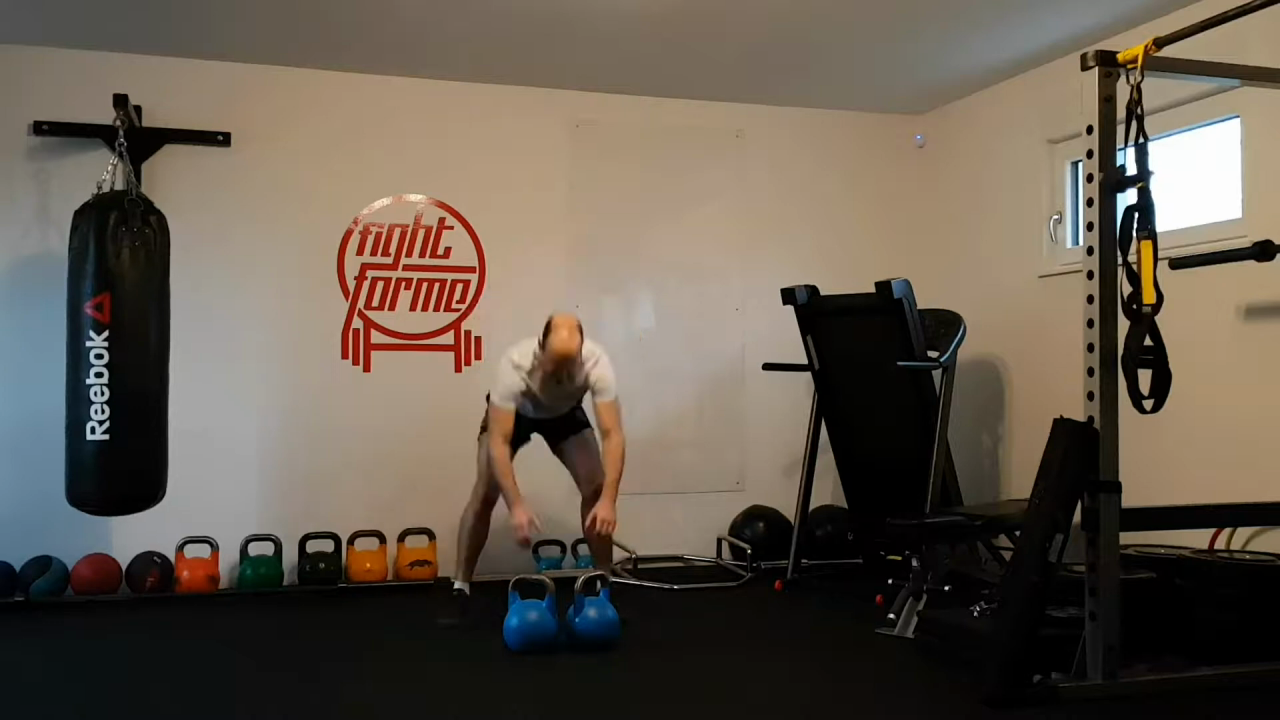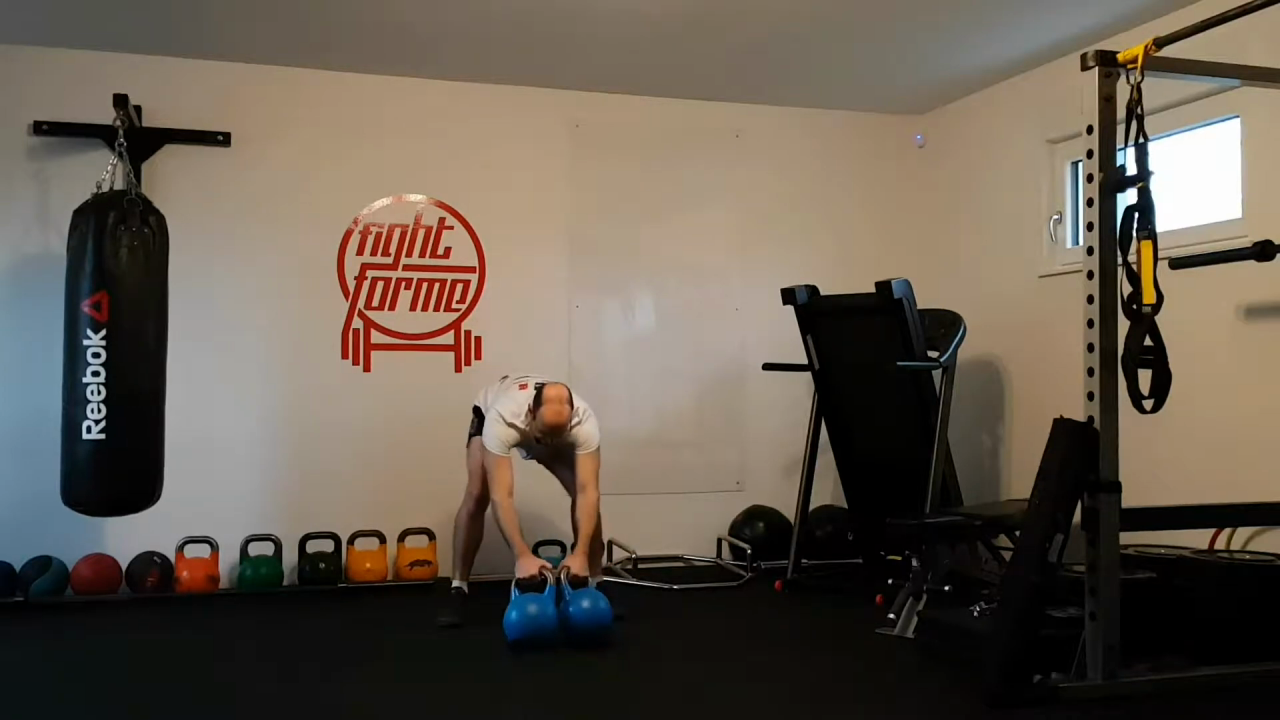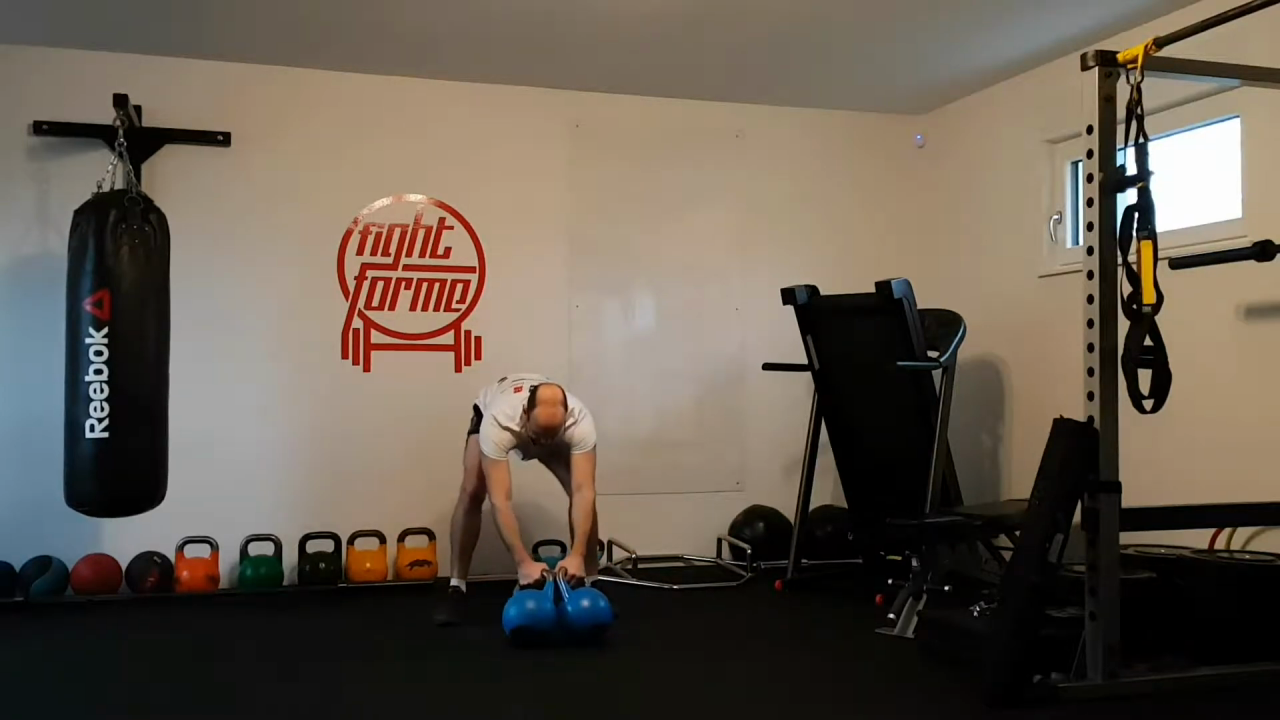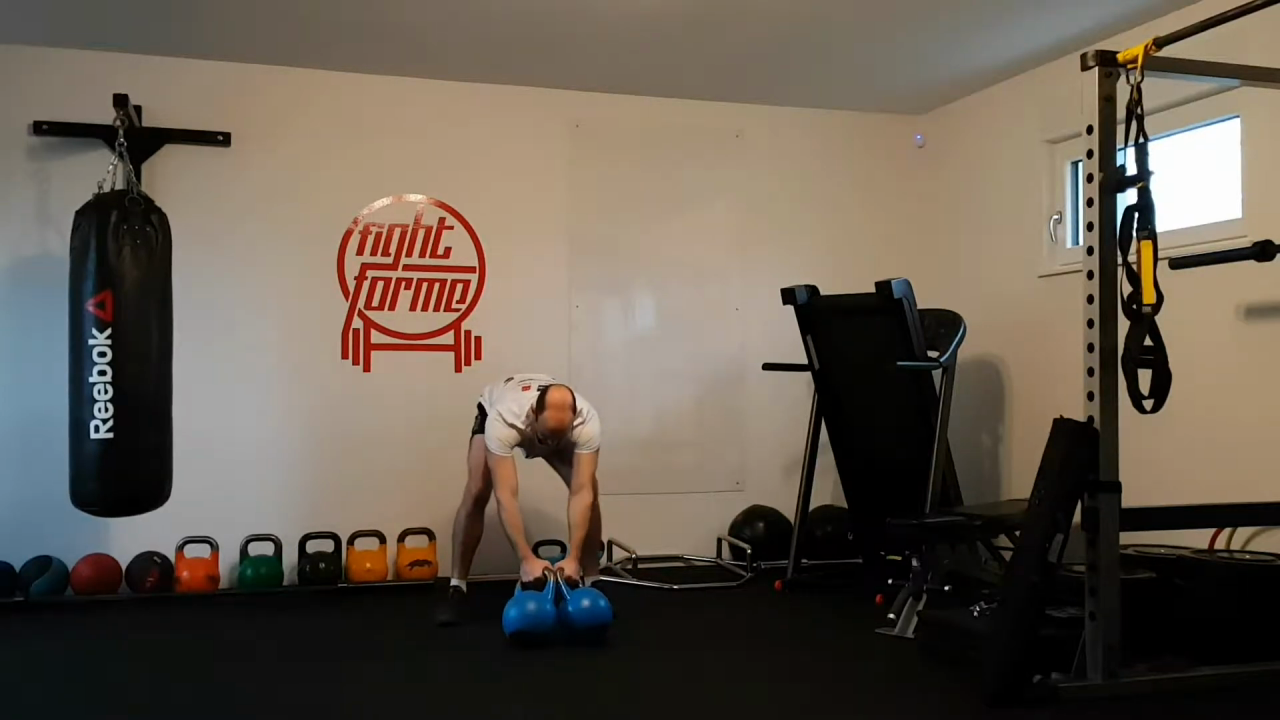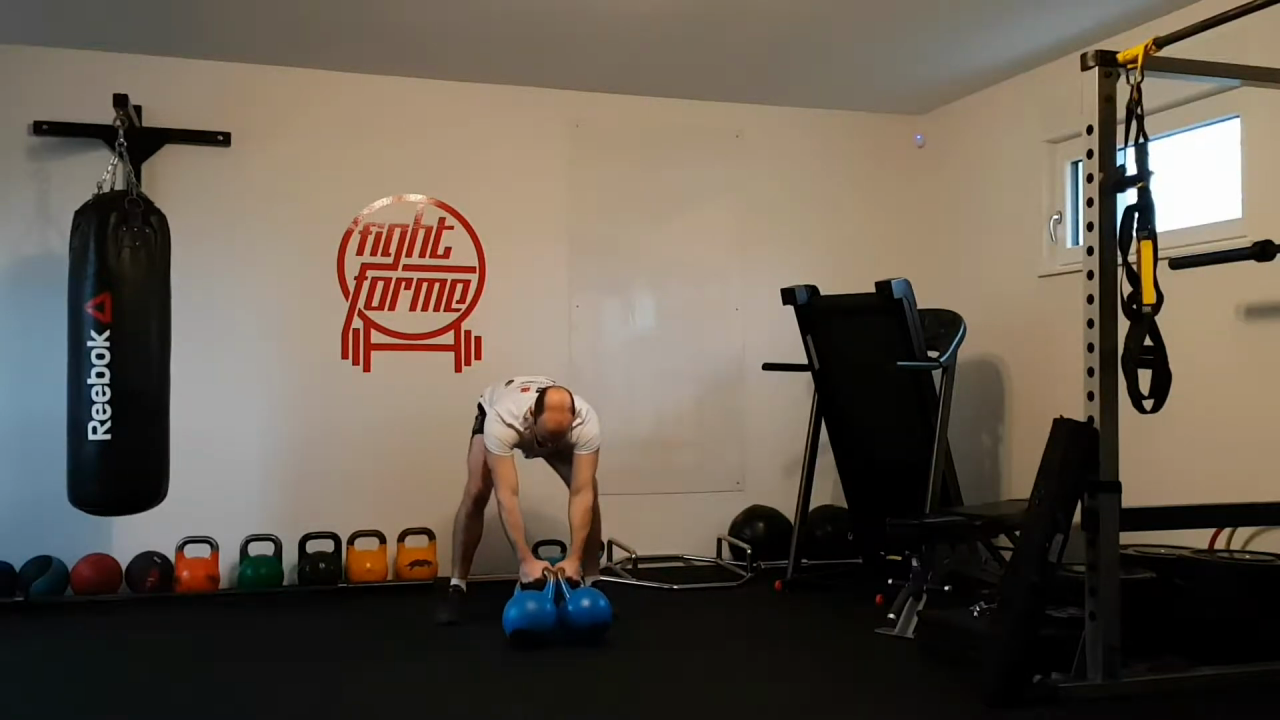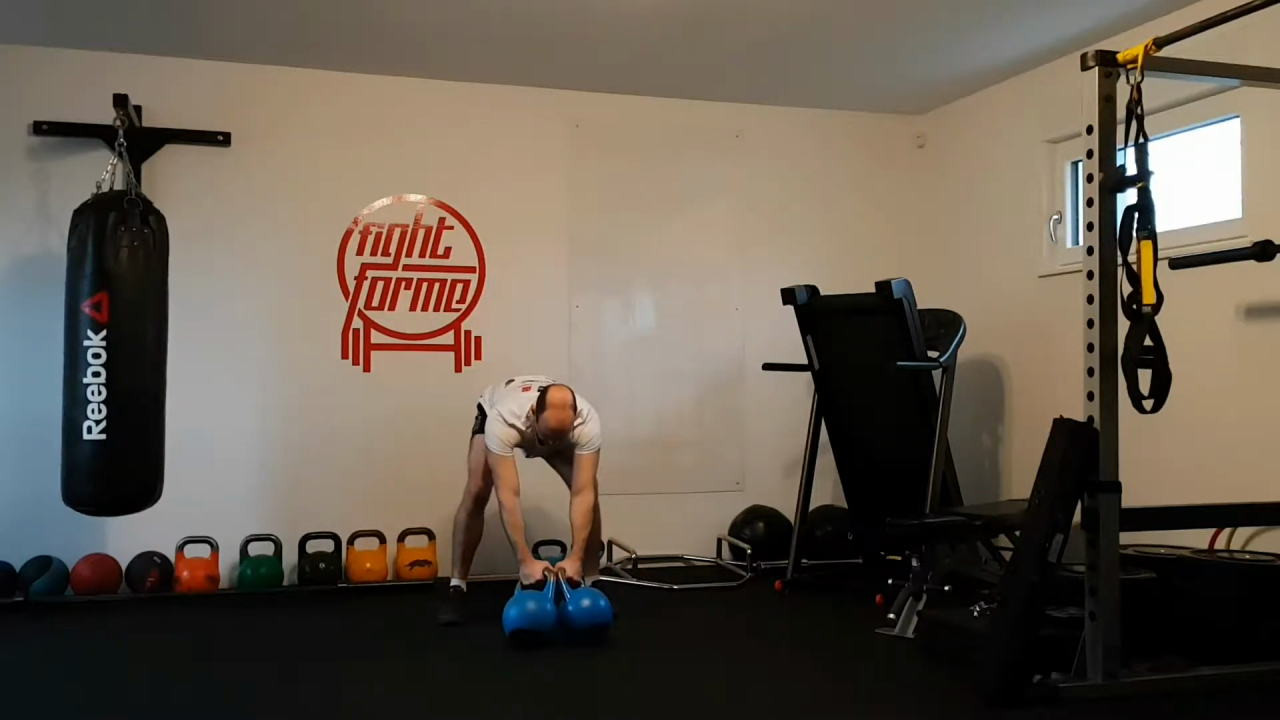
dt=0.5s
person 1, frame 1
left shoulder: (596, 364)
right shoulder: (514, 366)
left elbow: (612, 435)
right elbow: (498, 442)
left wrist: (608, 499)
right wrist: (516, 506)
left hip: (565, 414)
right hip: (513, 412)
left knee: (595, 490)
right knee: (485, 494)
right ankle: (460, 589)
person 1, frame 2
left shoulder: (582, 420)
right shoulder: (501, 420)
left elbow: (588, 491)
right elbow: (501, 496)
left wrist: (581, 554)
right wrist: (523, 555)
right hip: (489, 409)
left knee: (581, 491)
right knee: (478, 495)
left ankle: (594, 586)
right ankle: (458, 590)
person 1, frame 3
left shoulder: (580, 422)
right shoulder: (496, 423)
left elbow: (584, 492)
right elbow: (499, 499)
left wrist: (577, 555)
right wrist: (523, 561)
left hip: (549, 423)
right hip: (490, 409)
left knee: (580, 492)
right knee: (471, 493)
right ankle: (457, 589)
person 1, frame 4
left shoulder: (587, 421)
right shoulder: (502, 420)
left elbow: (582, 492)
right elbow: (506, 496)
left wrist: (573, 557)
right wrist: (527, 558)
left hip: (555, 423)
left knee: (590, 490)
right knee: (476, 494)
left ankle: (592, 584)
right ankle: (457, 589)
person 1, frame 5
left shoulder: (586, 423)
right shoulder: (501, 421)
left elbow: (582, 493)
right elbow: (507, 495)
left wrist: (574, 558)
right wrist: (526, 559)
left hip: (554, 425)
left knee: (590, 490)
right knee: (476, 493)
left ankle: (593, 584)
right ankle: (456, 588)
person 1, frame 6
left shoulder: (587, 422)
right shoulder: (502, 420)
left elbow: (582, 493)
right elbow: (507, 495)
left wrist: (575, 557)
right wrist: (526, 560)
left hip: (556, 424)
left knee: (590, 490)
right knee: (476, 493)
left ankle: (592, 584)
right ankle: (457, 588)
